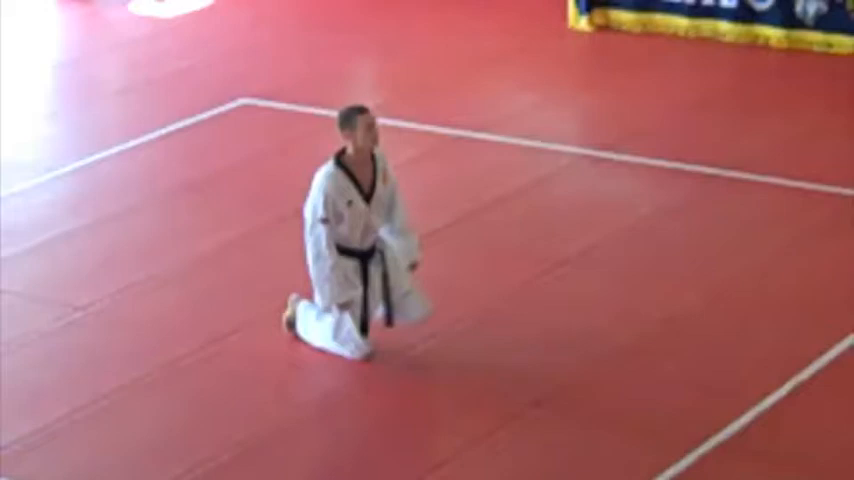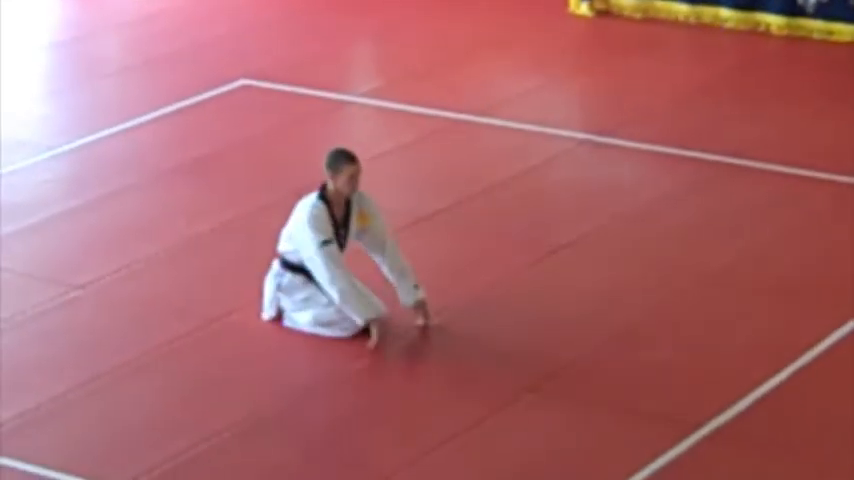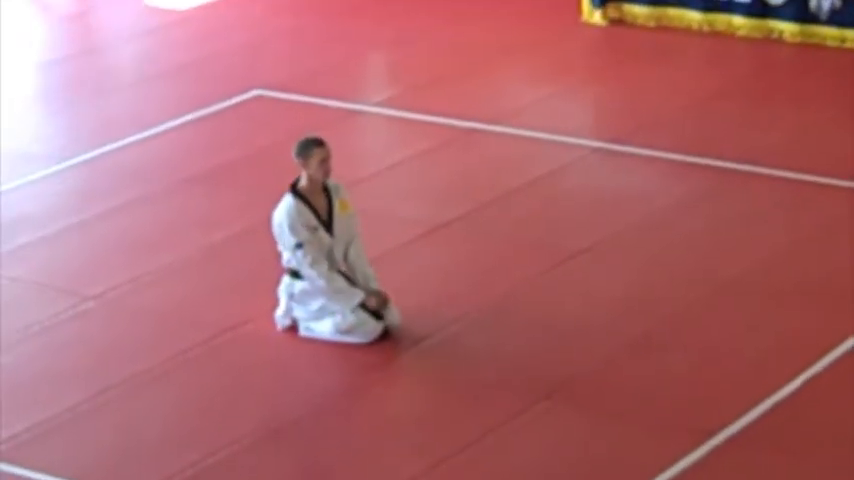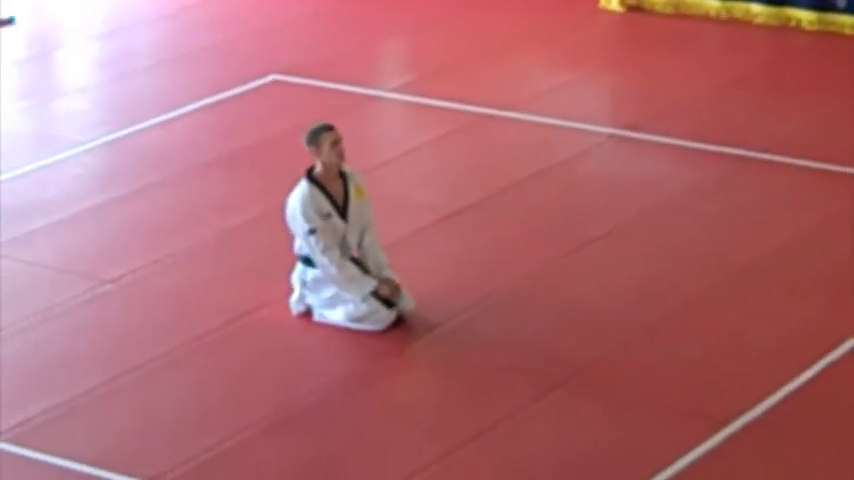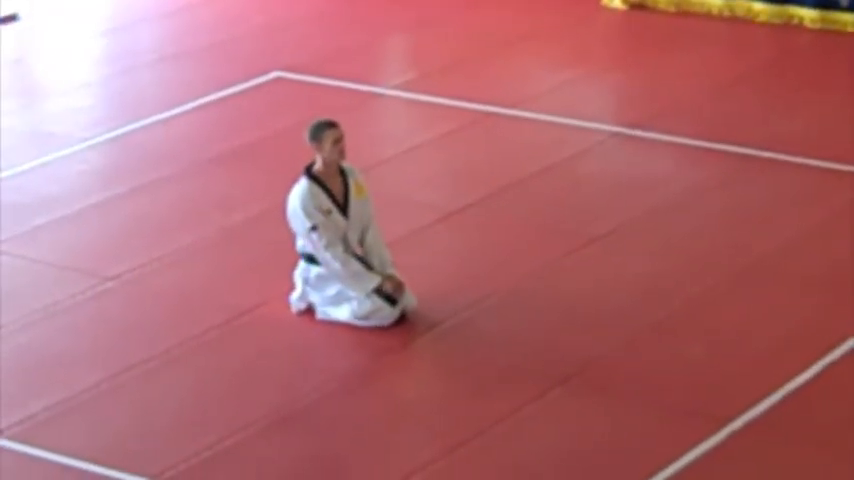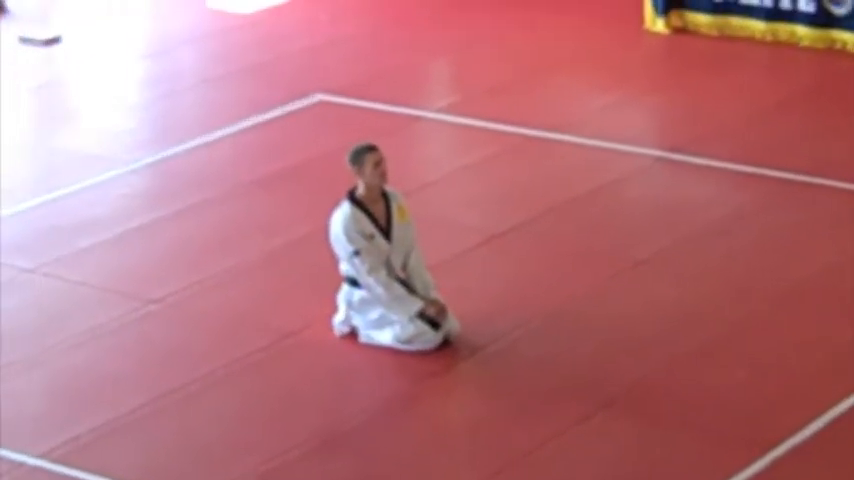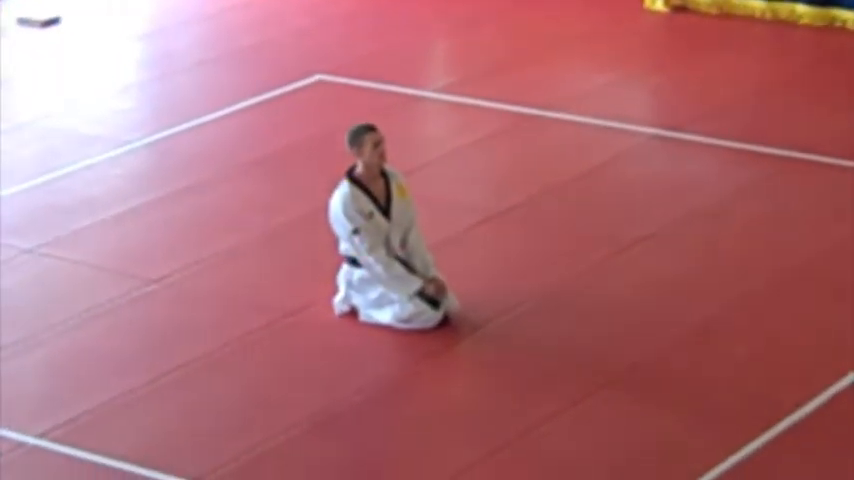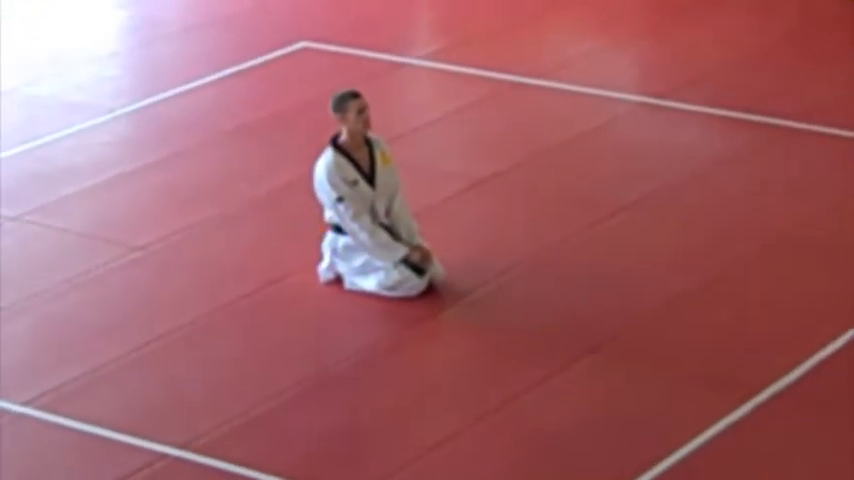
dt=0.7s
person 1, frame 1
left shoulder: (379, 164)
right shoulder: (328, 182)
left elbow: (394, 211)
right elbow: (318, 241)
left wrist: (410, 251)
right wrist: (335, 294)
left hip: (375, 254)
right hip: (341, 263)
left knee: (415, 311)
right knee: (357, 348)
right ankle: (301, 311)
person 1, frame 2
left shoulder: (361, 203)
right shoulder: (311, 215)
left elbow: (385, 250)
right elbow: (333, 272)
left wrist: (414, 295)
right wrist: (367, 317)
left hip: (321, 272)
right hip: (293, 278)
left knee: (376, 313)
right knee: (349, 322)
left ankle: (306, 302)
right ankle: (289, 311)
person 1, frame 3
left shoulder: (336, 192)
right shoulder: (289, 214)
left elbow: (353, 245)
right elbow: (313, 270)
left wrist: (371, 287)
right wrist: (362, 298)
left hip: (336, 277)
right hip: (309, 288)
left knee: (389, 318)
right knee: (370, 328)
right ankle: (301, 318)
person 1, frame 4
left shoulder: (352, 180)
right shoulder: (303, 200)
left elbow: (367, 232)
right elbow: (326, 257)
left wrist: (383, 275)
right wrist: (373, 286)
left hip: (350, 264)
right hip: (321, 275)
left knee: (403, 305)
right knee: (383, 315)
left ankle: (323, 300)
right ankle: (315, 303)
person 1, frame 5
left shoulder: (351, 176)
right shoulder: (304, 197)
left elbow: (369, 229)
right elbow: (329, 253)
left wrist: (386, 272)
right wrist: (377, 282)
left hip: (353, 260)
right hip: (325, 272)
left knee: (405, 302)
right knee: (387, 312)
right ankle: (317, 300)
person 1, frame 6
left shoulder: (394, 199)
right shoulder: (346, 221)
left elbow: (411, 253)
right elbow: (372, 277)
left wrist: (430, 296)
right wrist: (420, 307)
left hip: (398, 284)
right hip: (368, 296)
left knee: (448, 327)
right knee: (428, 336)
right ankle: (359, 322)
person 1, frame 7
left shoulder: (393, 179)
right shoulder: (345, 201)
left elbow: (411, 232)
right elbow: (371, 256)
left wrist: (430, 274)
right wrist: (419, 285)
left hip: (398, 262)
right hip: (369, 275)
left knee: (448, 305)
right knee: (428, 314)
right ankle: (357, 299)
person 1, frame 8
left shoulder: (377, 146)
right shoulder: (329, 168)
left elbow: (395, 200)
right elbow: (355, 224)
left wrist: (414, 242)
right wrist: (404, 253)
left hip: (383, 229)
right hip: (353, 242)
left knee: (433, 273)
right knee: (412, 282)
right ankle: (344, 268)
